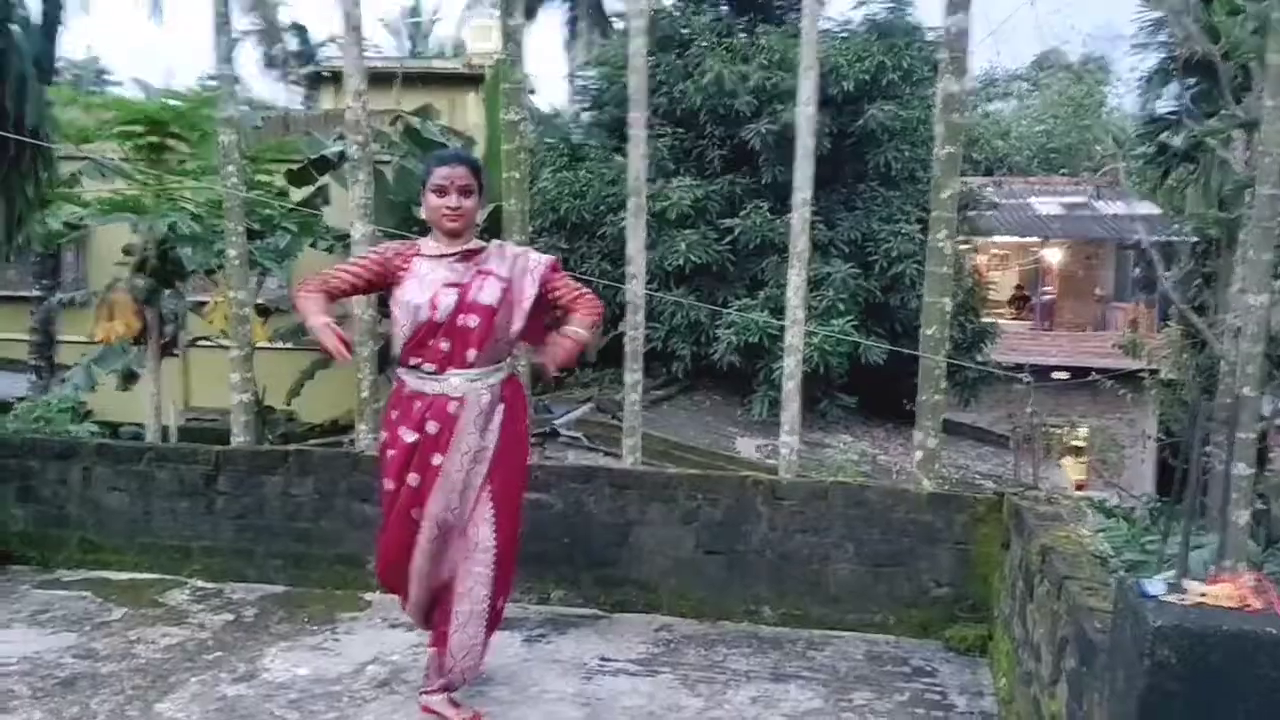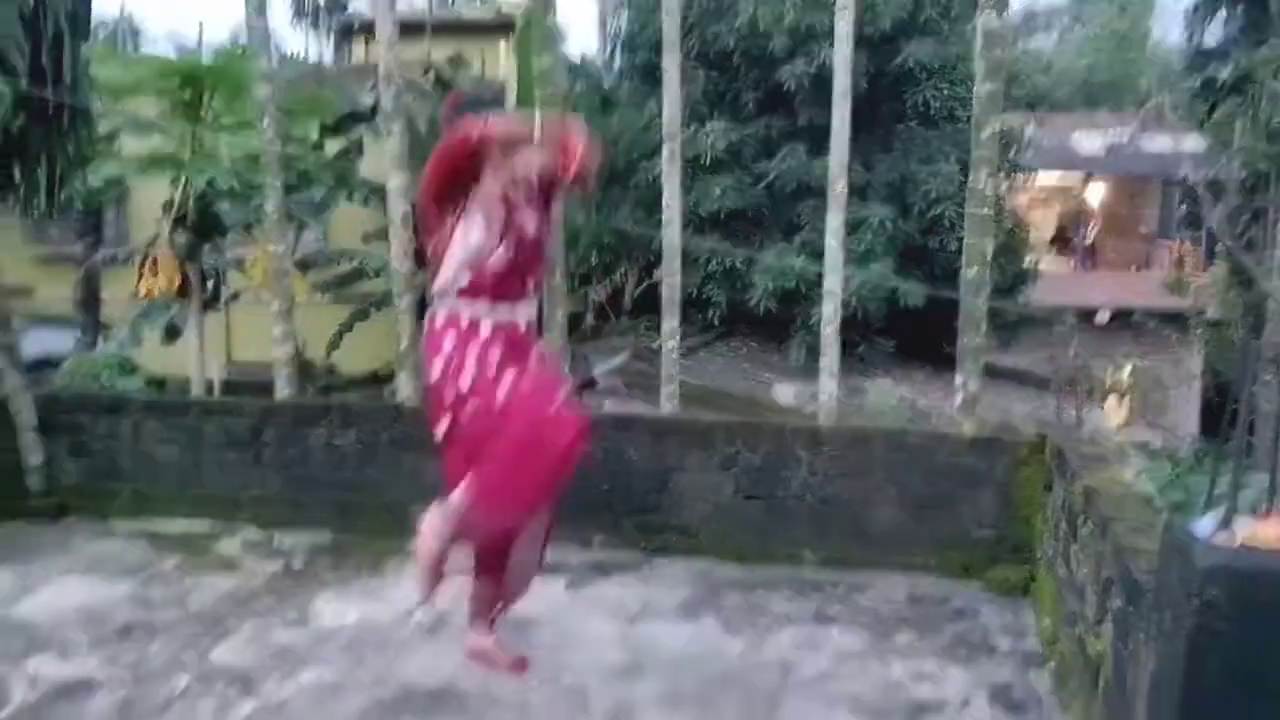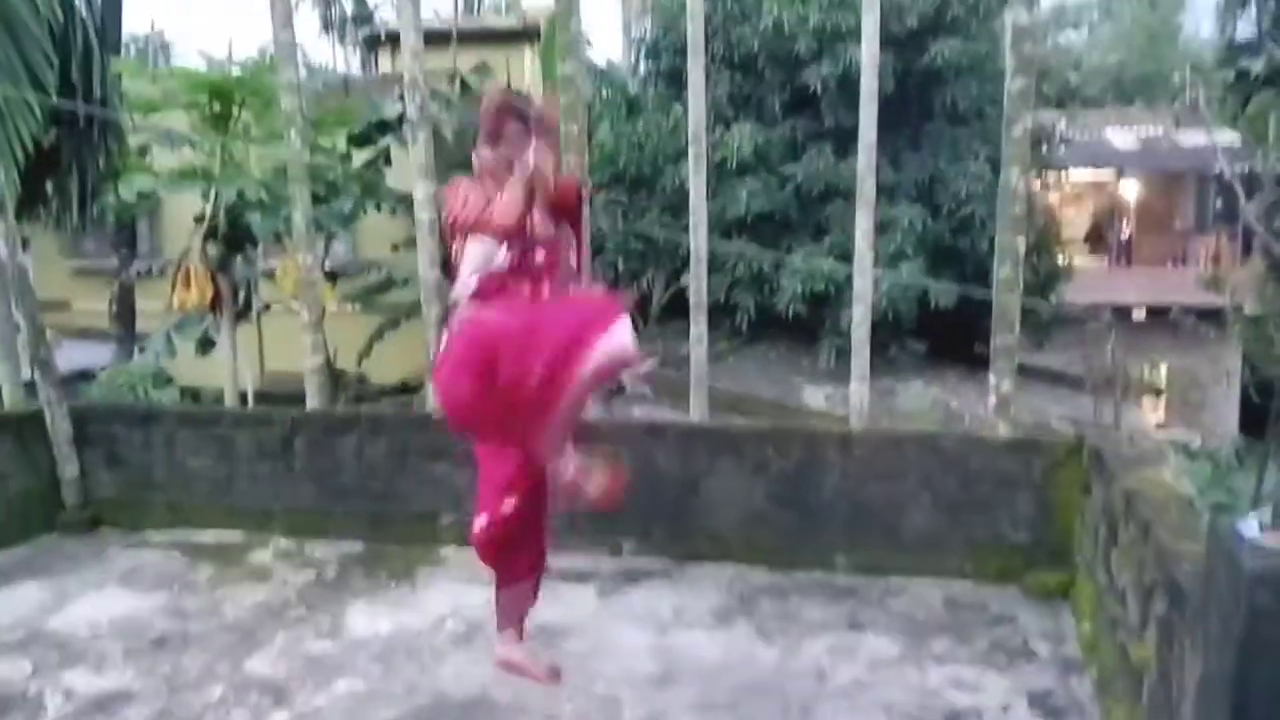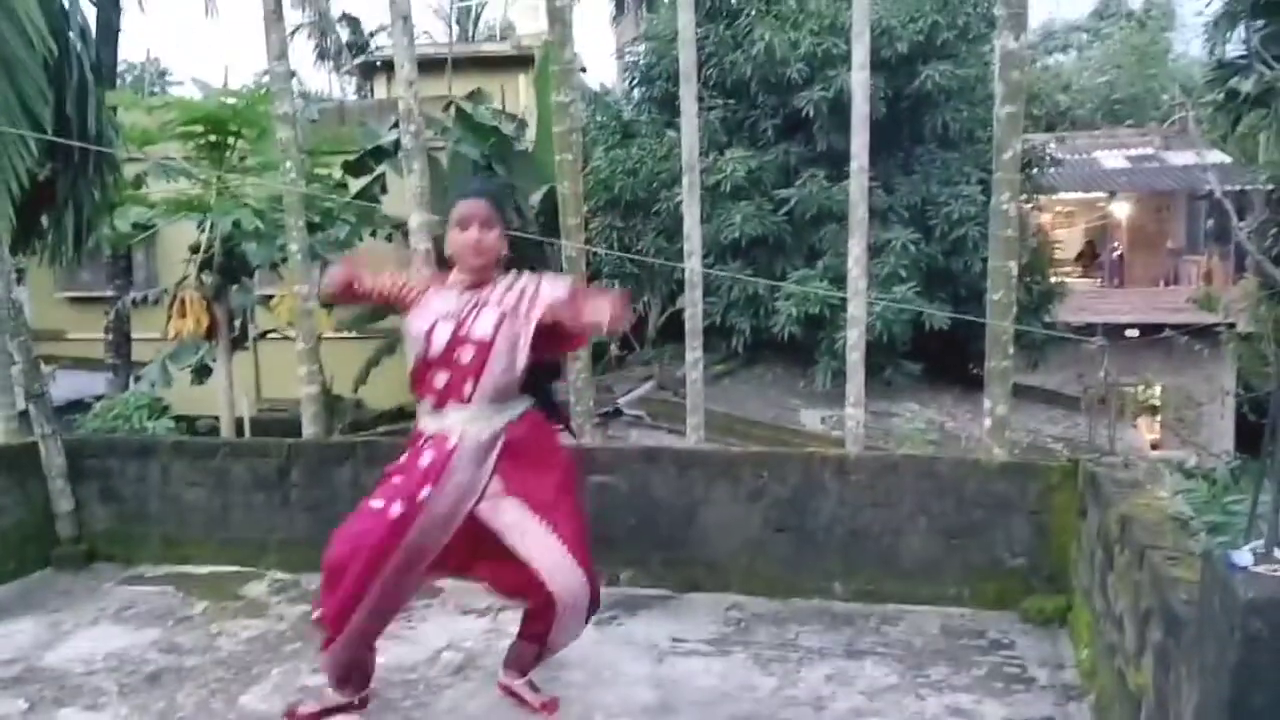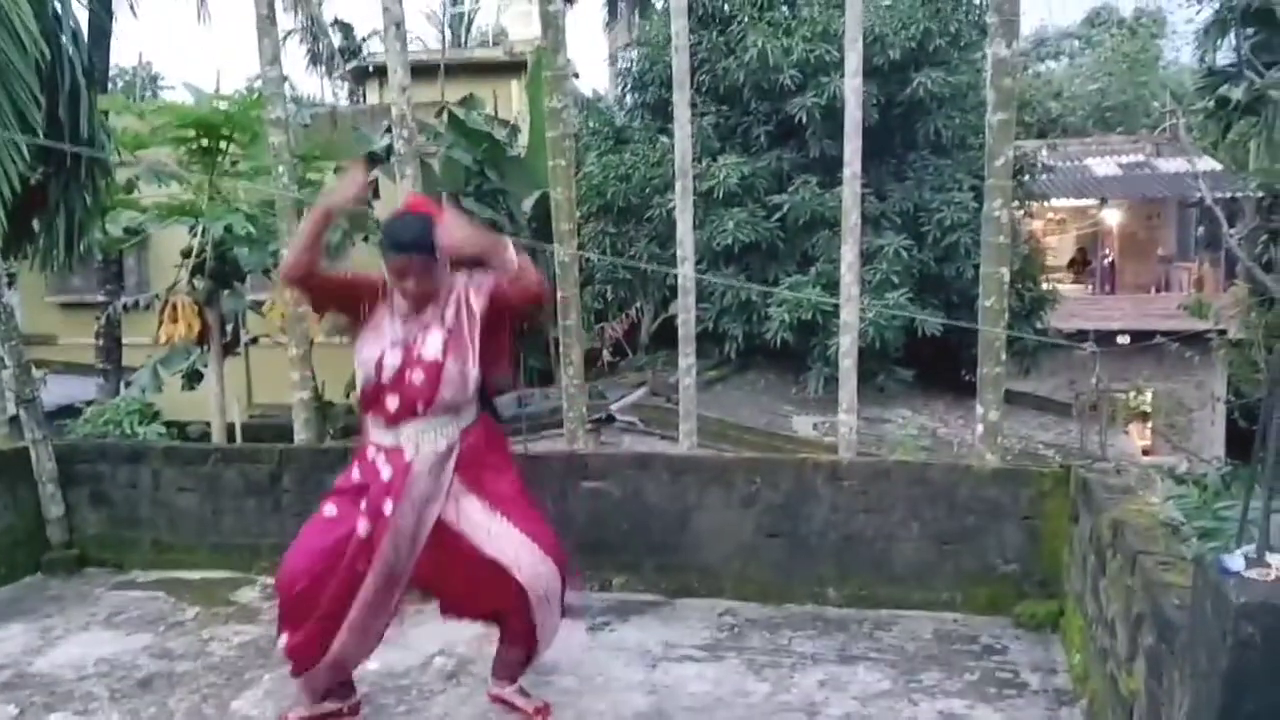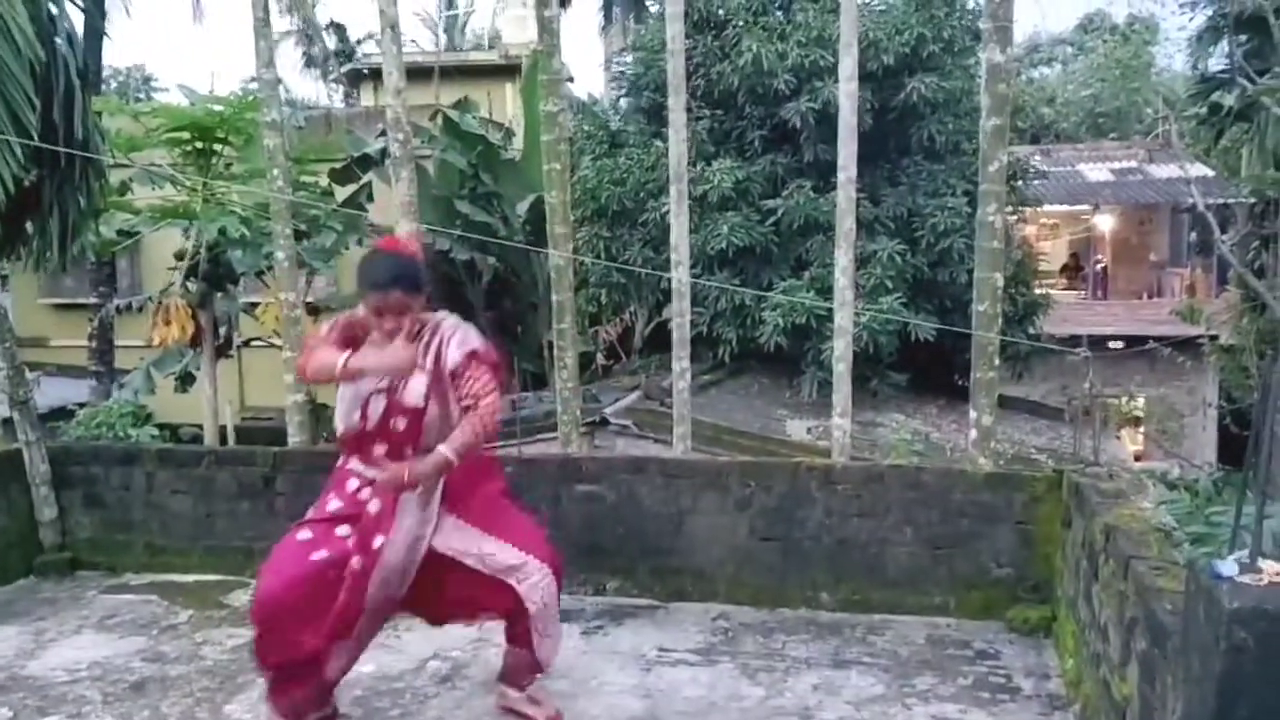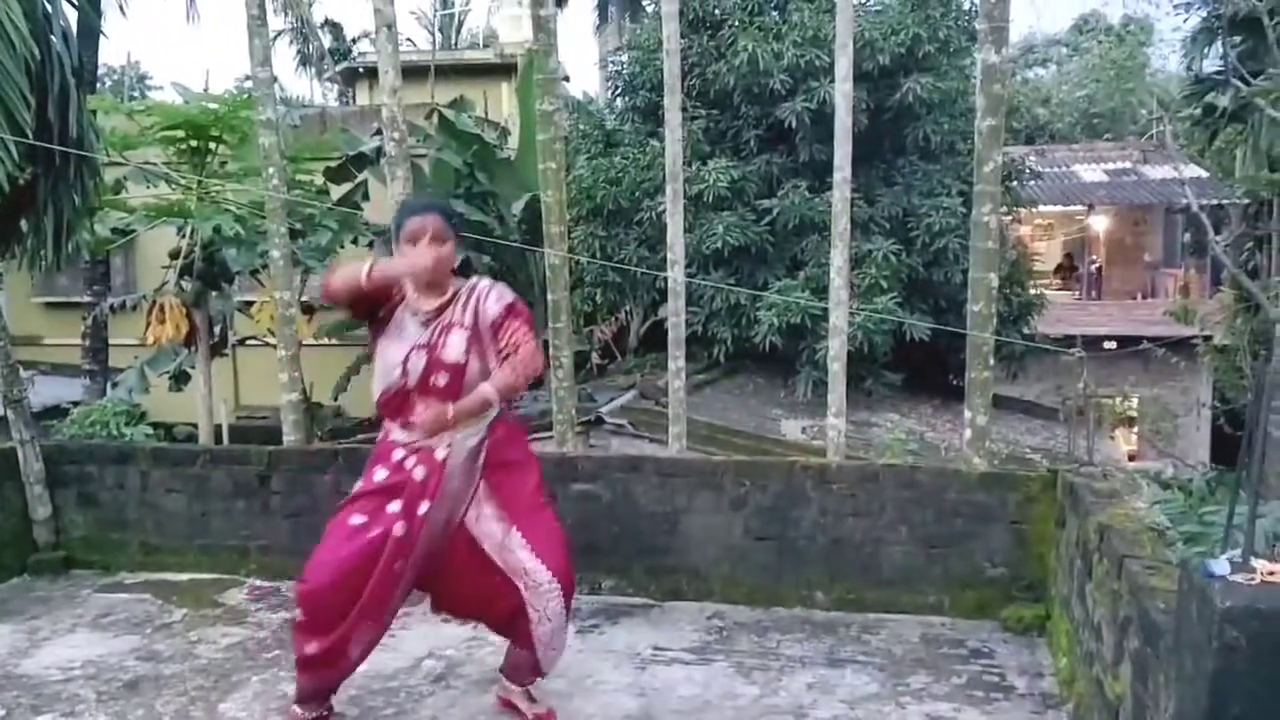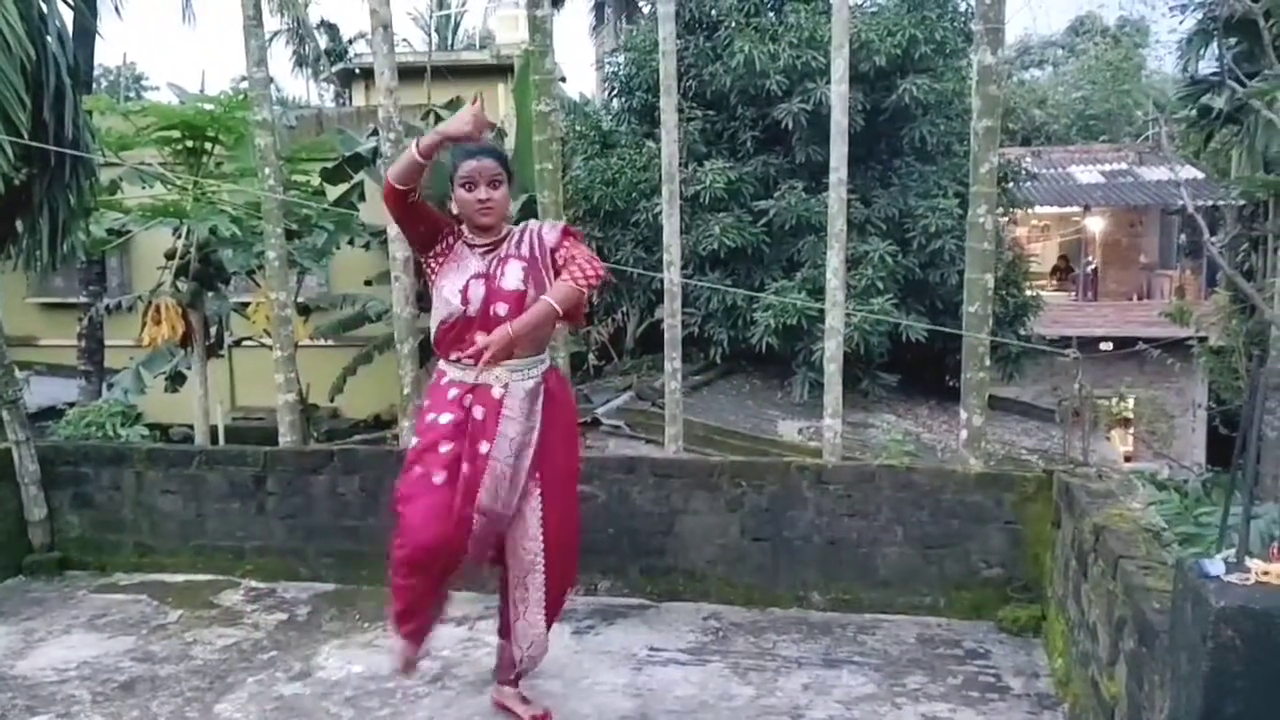
dt=0.4s
person 1, frame 1
left shoulder: (515, 263)
right shoulder: (399, 259)
left elbow: (585, 303)
right elbow: (315, 287)
left wrist: (570, 341)
right wrist: (322, 325)
left hip: (488, 419)
right hip: (419, 417)
left knee: (479, 545)
right knee: (417, 535)
person 1, frame 2
left shoulder: (527, 186)
right shoulder: (445, 192)
left elbow: (576, 158)
right elbow: (465, 136)
left wrist: (558, 153)
right wrist: (540, 136)
left hip: (515, 340)
right hip: (464, 341)
left knee: (514, 493)
right knee: (552, 431)
left ankle: (481, 628)
right ankle: (443, 520)
person 1, frame 3
left shoulder: (561, 195)
right shoulder: (465, 194)
left elbow: (558, 189)
right elbow: (505, 217)
left wrist: (535, 147)
right wrist: (517, 173)
left hip: (547, 353)
right hip: (482, 346)
left knee: (514, 498)
left ankle: (511, 641)
right ankle: (558, 457)
person 1, frame 4
left shoulder: (529, 296)
right shoulder: (423, 289)
left elbow: (609, 308)
right elbow: (347, 286)
left wrist: (596, 317)
right wrist: (343, 278)
left hip: (509, 455)
right hip: (435, 453)
left knee: (567, 583)
right knee: (357, 556)
left ankle: (516, 672)
person 1, frame 5
left shoulder: (473, 296)
right shoulder: (368, 301)
left elbow: (534, 289)
right elbow: (296, 273)
left wrist: (485, 244)
right wrist: (325, 212)
left hip: (461, 462)
right hip: (384, 467)
left knee: (536, 568)
right knee: (309, 576)
person 1, frame 6
left shoulder: (454, 338)
right shoulder: (351, 333)
left elbow: (486, 412)
right elbow: (311, 362)
left wrist: (424, 470)
right wrist: (369, 363)
left hip: (446, 487)
right hip: (363, 492)
left knee: (532, 571)
right knee: (280, 596)
person 1, frame 7
left shoulder: (489, 299)
right shoulder: (390, 303)
left elbow: (527, 362)
right elbow: (333, 288)
left wrist: (458, 410)
right wrist: (391, 272)
left hip: (484, 458)
right hip: (407, 462)
left knee: (545, 571)
right knee: (335, 578)
person 1, frame 8
left shoulder: (542, 240)
right shoulder: (440, 244)
left elbow: (588, 272)
right elbow: (396, 191)
left wrist: (519, 327)
right wrist: (444, 136)
left hip: (532, 403)
right hip: (457, 400)
left knee: (534, 540)
right knee: (430, 528)
right ankle: (413, 626)
